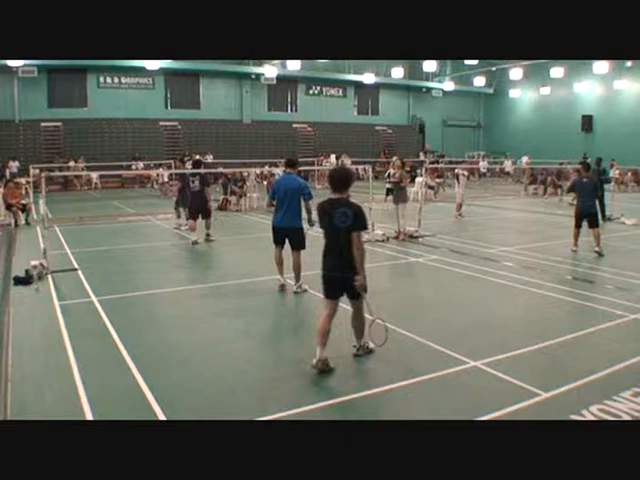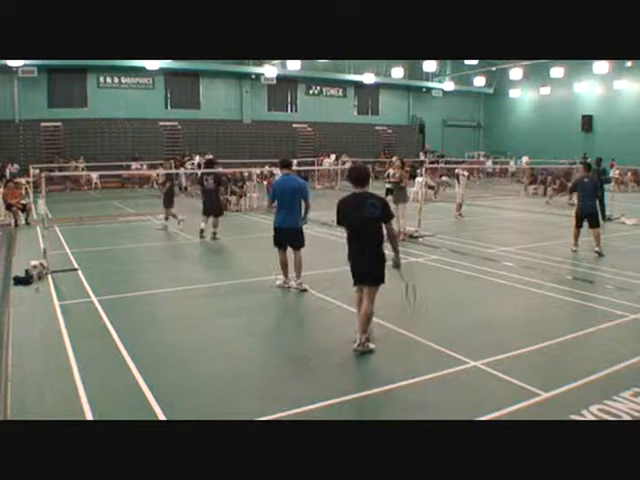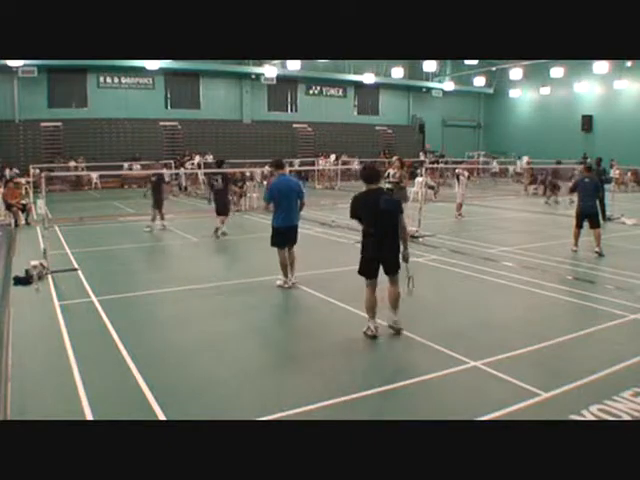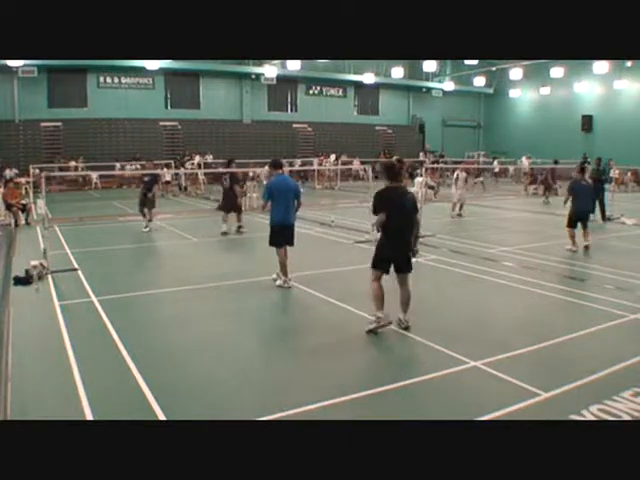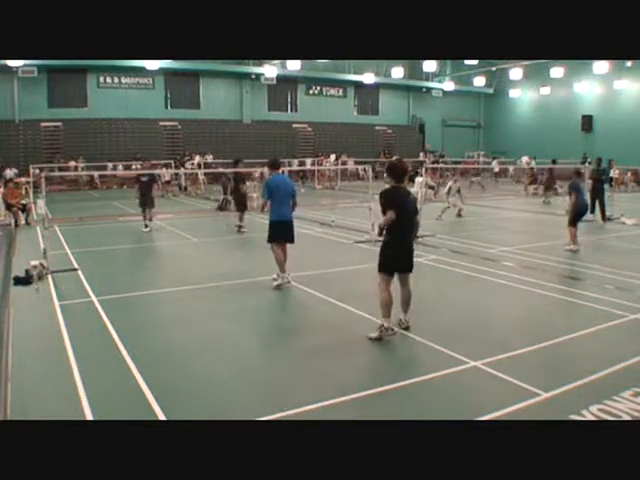
dt=0.4s
person 1, frame 1
left shoulder: (322, 208)
right shoulder: (354, 210)
right elbow: (357, 244)
right wrist: (361, 273)
left hip: (329, 267)
right hip: (349, 269)
left knee: (329, 311)
right knee: (358, 308)
left ankle: (319, 356)
right ankle: (360, 345)
person 1, frame 2
left shoulder: (343, 203)
right shoulder: (379, 202)
left elbow: (346, 228)
right elbow: (391, 232)
right wrist: (397, 254)
left hip: (355, 255)
right hip: (374, 256)
left knee: (360, 292)
right knee: (369, 297)
left ankle: (363, 332)
right ankle: (361, 341)
person 1, frame 3
left shoulder: (358, 199)
right shoulder: (392, 197)
left elbow: (361, 223)
right elbow: (402, 225)
right wrist: (405, 248)
left hip: (370, 249)
right hip: (391, 248)
left knee: (370, 287)
right knee: (394, 283)
left ankle: (372, 325)
right ankle: (394, 319)
person 1, frame 4
left shoulder: (382, 194)
right shoulder: (409, 195)
left elbow: (381, 218)
right elbow: (416, 222)
left wrist: (377, 224)
right wrist: (414, 244)
left hip: (387, 244)
right hip: (405, 245)
left knee: (376, 279)
right knee: (403, 282)
left ankle: (380, 316)
right ankle: (404, 318)
person 1, frame 5
left shoulder: (387, 193)
right shoulder: (410, 195)
left elbow: (391, 216)
right elbow: (416, 222)
left wrist: (381, 226)
left hip: (392, 245)
right hip: (407, 245)
left knee: (383, 285)
right knee: (405, 282)
left ankle: (386, 326)
right ankle: (404, 319)
person 2, frame 1
left shoulder: (277, 182)
right shoulder: (301, 183)
left elbow: (269, 203)
right elbow: (307, 206)
right wrist: (310, 219)
left hip: (278, 222)
right hip: (295, 223)
left knee: (278, 248)
right knee: (296, 253)
left ankle: (281, 278)
right ankle: (298, 284)
person 2, frame 2
left shoulder: (276, 184)
right shoulder: (301, 183)
left elbow: (270, 204)
right elbow: (307, 204)
right wrist: (304, 217)
left hip: (280, 223)
right hip: (295, 222)
left knee: (282, 251)
right knee: (297, 251)
left ankle: (286, 280)
right ankle: (298, 281)
person 2, frame 3
left shoulder: (272, 184)
right shoulder: (295, 182)
left elbow: (267, 206)
right elbow: (302, 203)
left wrist: (268, 204)
left hip: (279, 222)
right hip: (293, 221)
left knee: (282, 250)
right knee: (290, 248)
left ankle: (286, 280)
right ankle: (292, 276)
person 2, frame 4
left shoulder: (271, 183)
right shoulder: (292, 182)
left elbow: (265, 203)
right elbow: (299, 203)
left wrist: (263, 208)
left hip: (277, 220)
right hip: (289, 220)
left knee: (280, 249)
right knee: (284, 247)
left ankle: (286, 279)
right ankle: (282, 273)
person 2, frame 5
left shoulder: (270, 181)
right shoulder: (288, 180)
left elbow: (266, 201)
right elbow: (294, 202)
left wrist: (262, 209)
left hip: (276, 218)
right hip: (288, 218)
left knee: (275, 246)
right knee: (283, 245)
left ankle: (284, 275)
right ankle: (282, 273)
